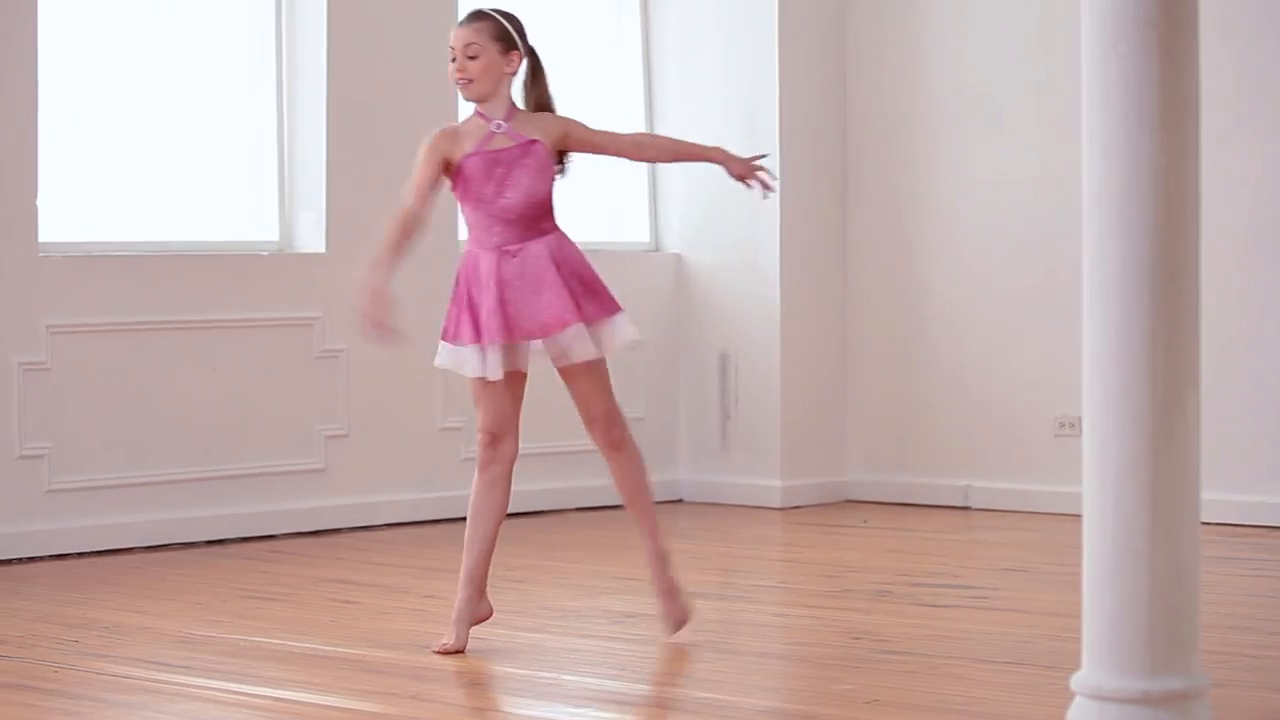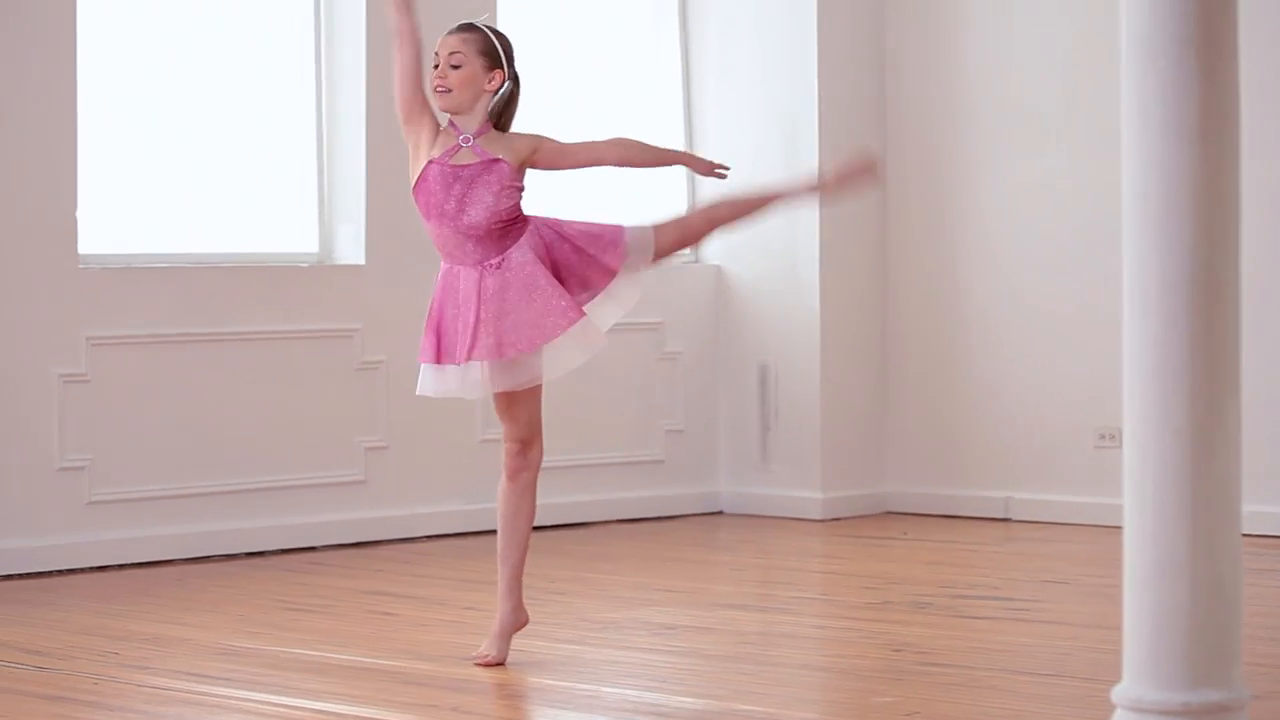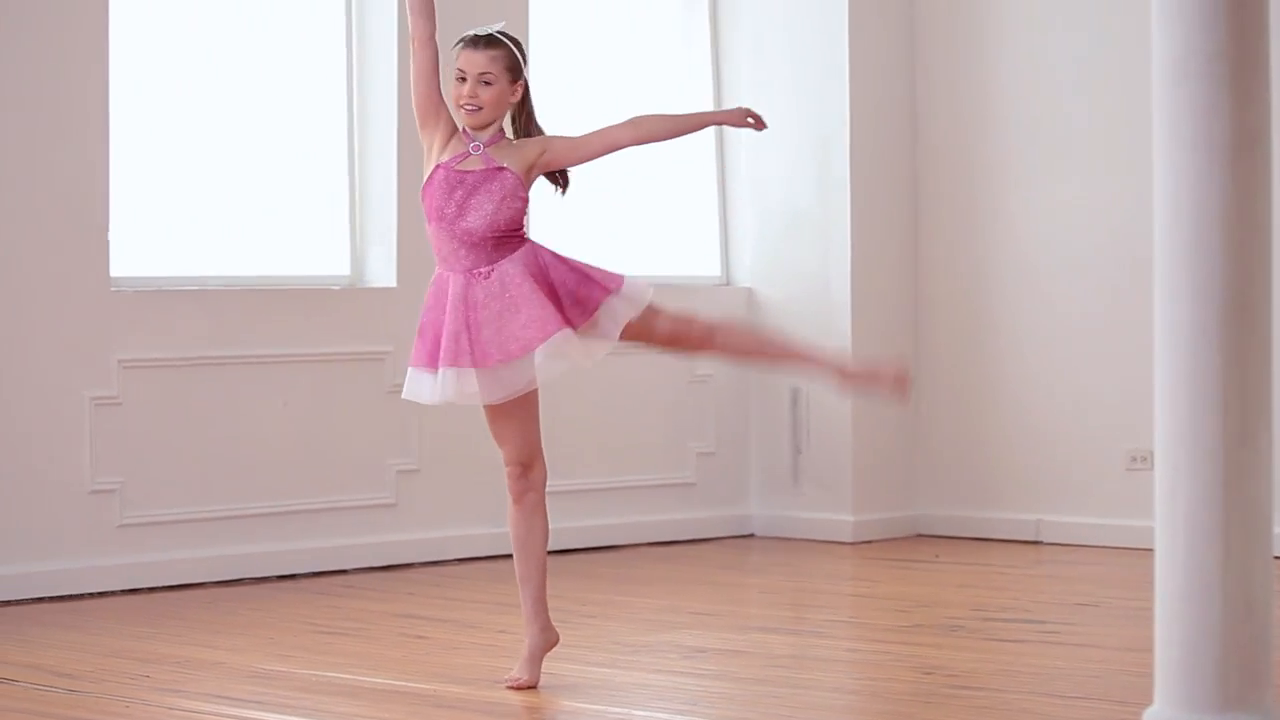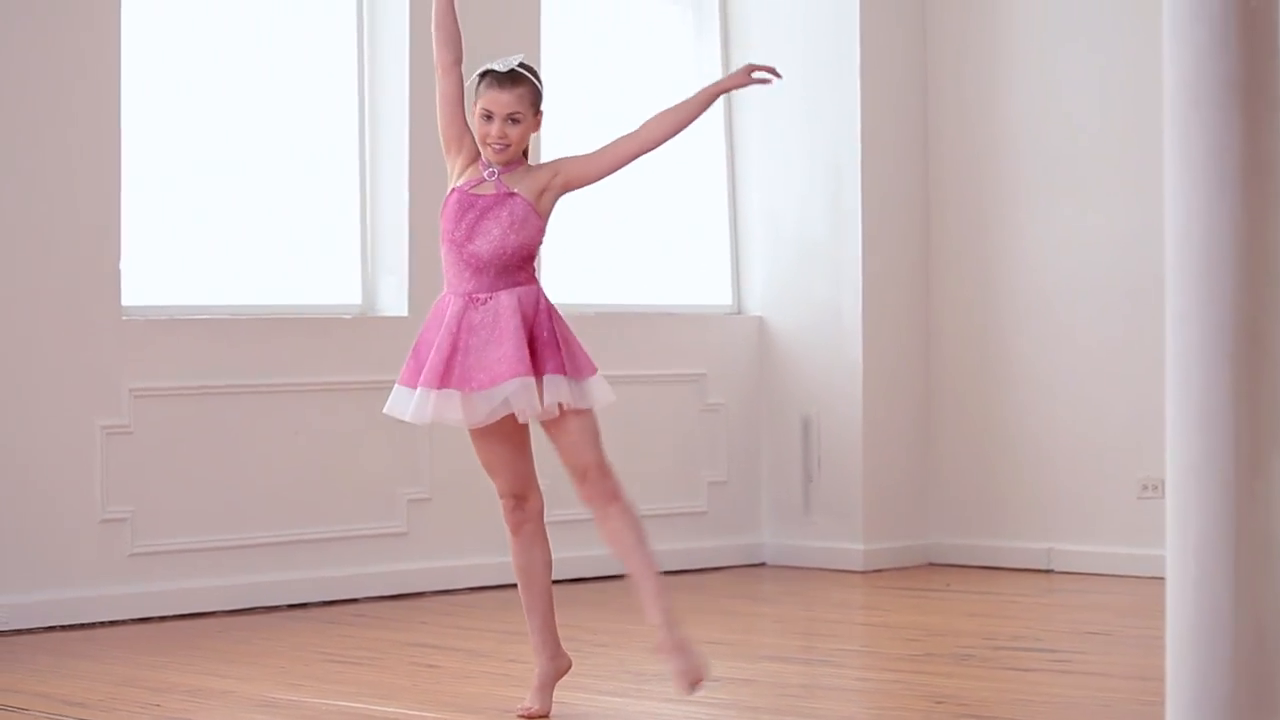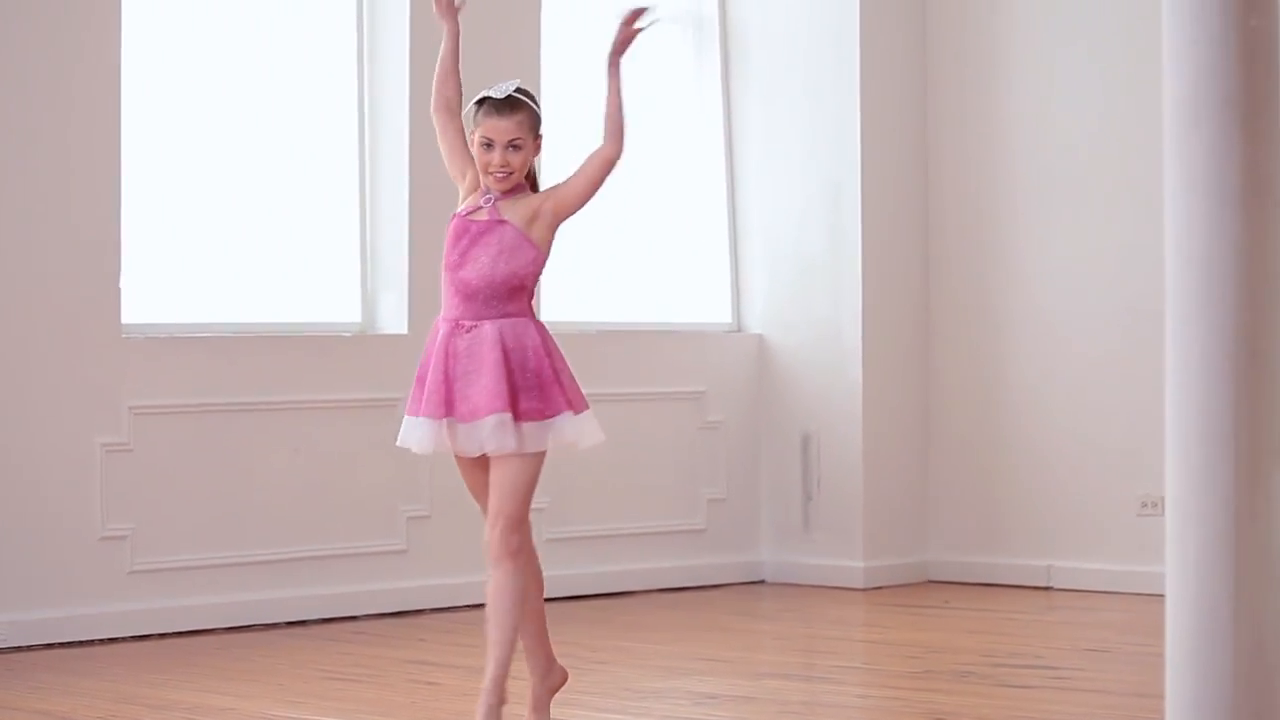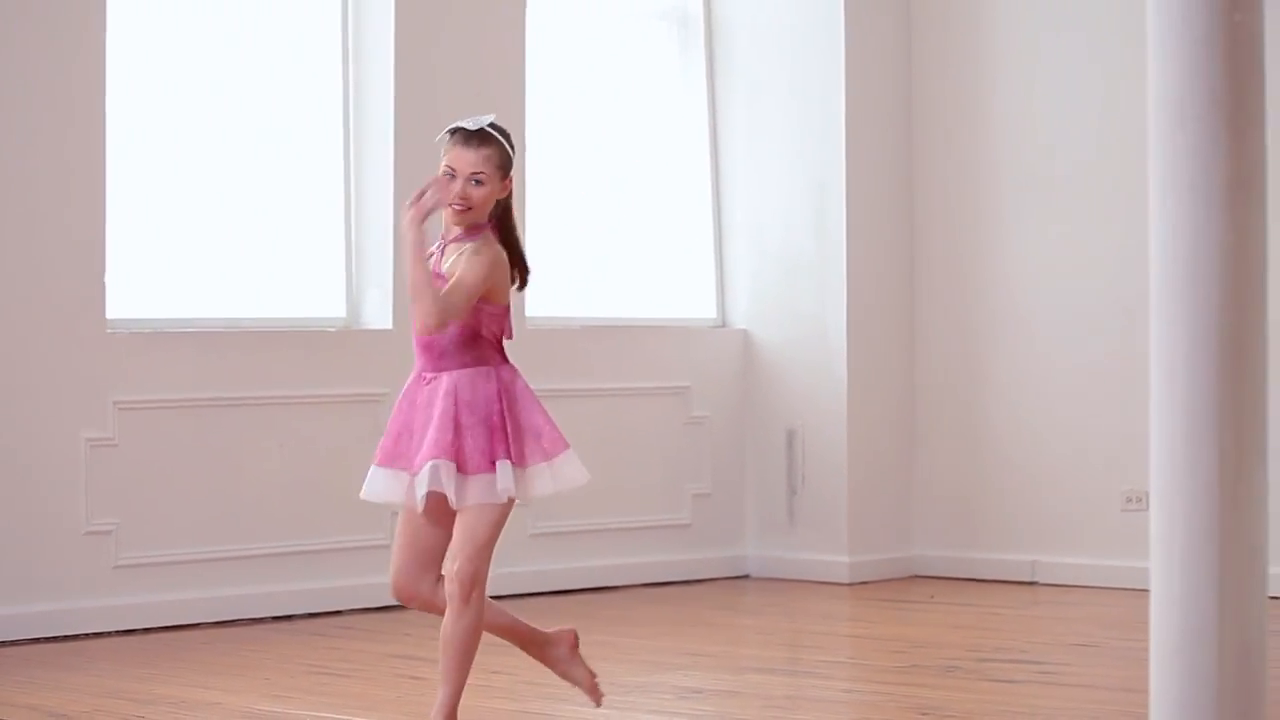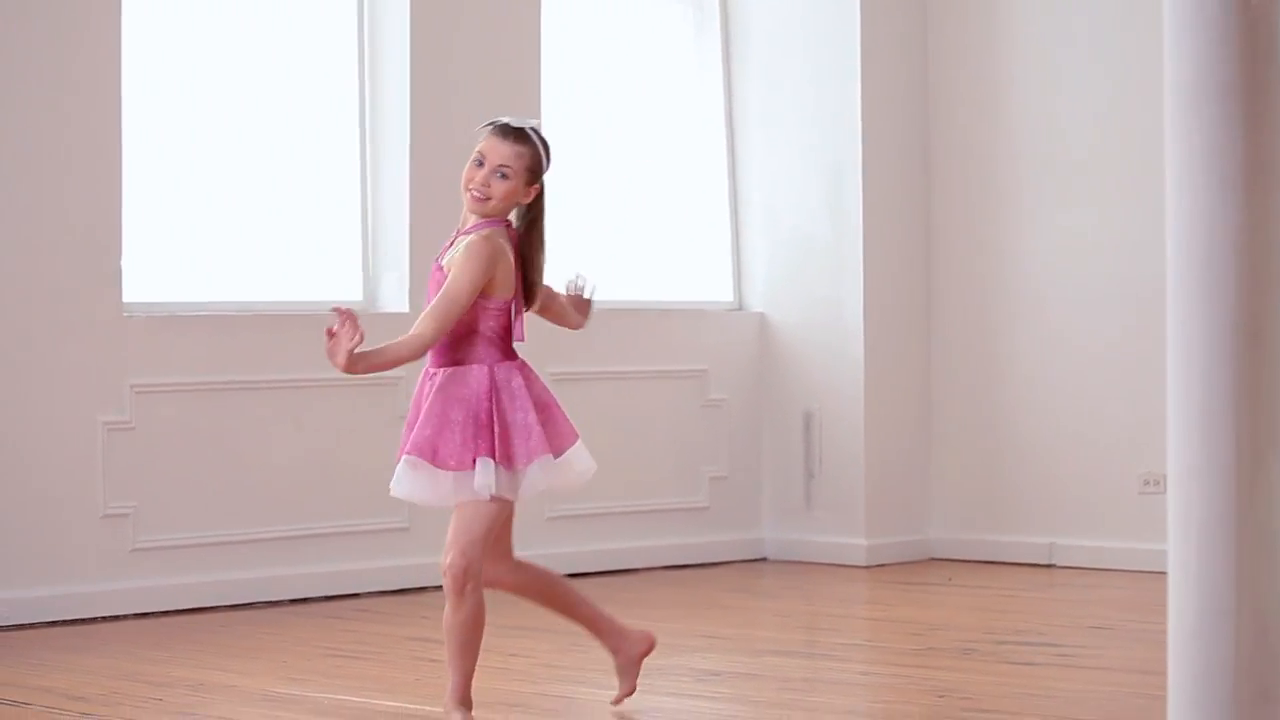
dt=0.3s
person 1, frame 1
left shoulder: (550, 130)
right shoulder: (447, 143)
left elbow: (636, 143)
right elbow: (410, 215)
left wrist: (719, 156)
right wrist: (377, 280)
left hip: (556, 279)
right hip: (489, 291)
left knee: (605, 425)
right knee: (494, 442)
left ankle: (659, 564)
right ankle: (470, 597)
person 1, frame 2
left shoulder: (513, 149)
right shoulder: (420, 137)
left elbow: (610, 149)
left wrist: (681, 156)
left hip: (545, 270)
right hip: (482, 304)
left knee: (677, 233)
right knee: (521, 449)
left ankle: (809, 189)
right ankle: (509, 607)
person 1, frame 3
left shoulder: (531, 150)
right shoulder: (437, 138)
left elbow: (636, 130)
left wrist: (716, 115)
left hip: (538, 293)
right hip: (470, 316)
left knee: (688, 332)
right knee: (522, 473)
left ankle: (837, 367)
right ankle: (537, 628)
person 1, frame 4
left shoulder: (549, 180)
right shoulder: (463, 164)
left elbow: (643, 138)
right elbow: (448, 67)
left wrist: (721, 85)
left hip: (530, 331)
right hip: (467, 339)
left knee: (595, 480)
right knee: (518, 502)
left ankle: (667, 627)
right ankle: (548, 655)
person 1, frame 5
left shoulder: (545, 206)
right shoulder: (469, 192)
left elbow: (607, 157)
right elbow: (443, 114)
left hip: (519, 368)
right hip: (460, 367)
left knee: (504, 532)
right knee: (506, 531)
person 1, frame 6
left shoulder: (483, 257)
right shoulder: (450, 245)
left elbow: (430, 320)
left wrist: (412, 229)
left hip: (483, 418)
right hip: (435, 416)
left knee: (463, 578)
right knee: (410, 584)
right ankle: (549, 644)
person 1, frame 7
left shoulder: (483, 246)
right shoulder: (501, 245)
left elbow: (427, 336)
right elbow: (573, 318)
right wrist: (566, 300)
left hip: (488, 410)
right hip: (458, 408)
left knee: (459, 568)
right knee: (497, 568)
right ankle: (622, 639)
